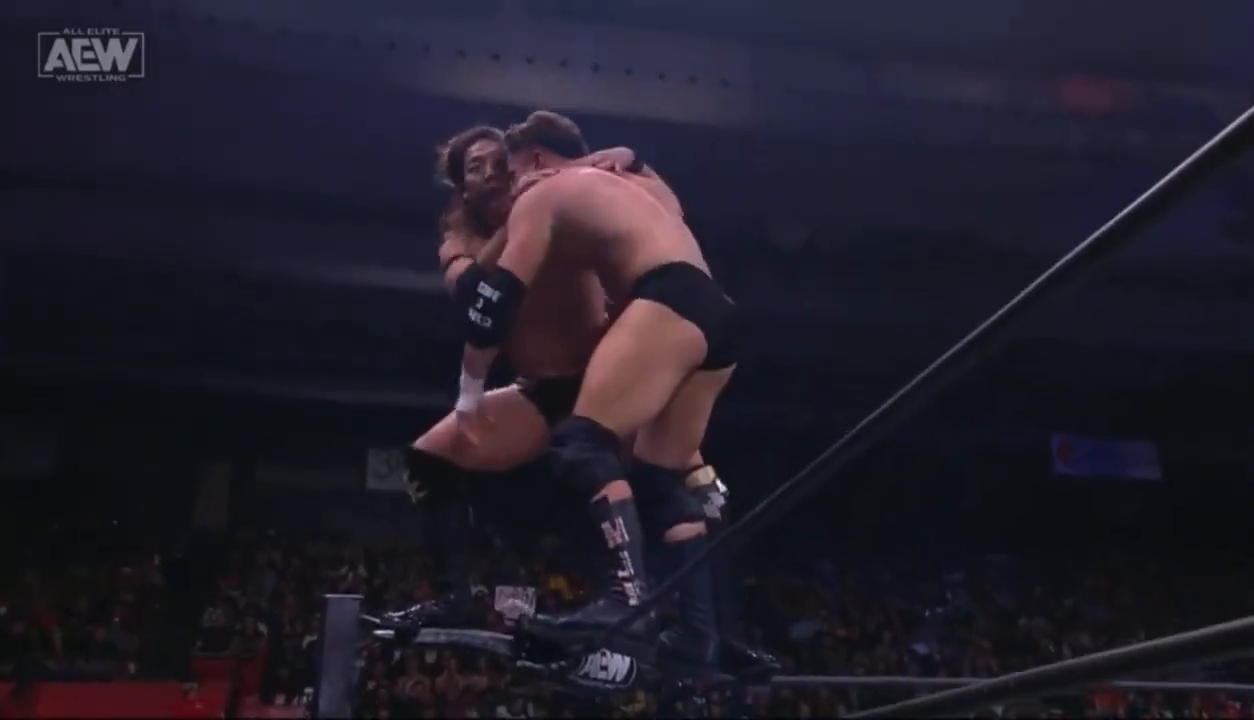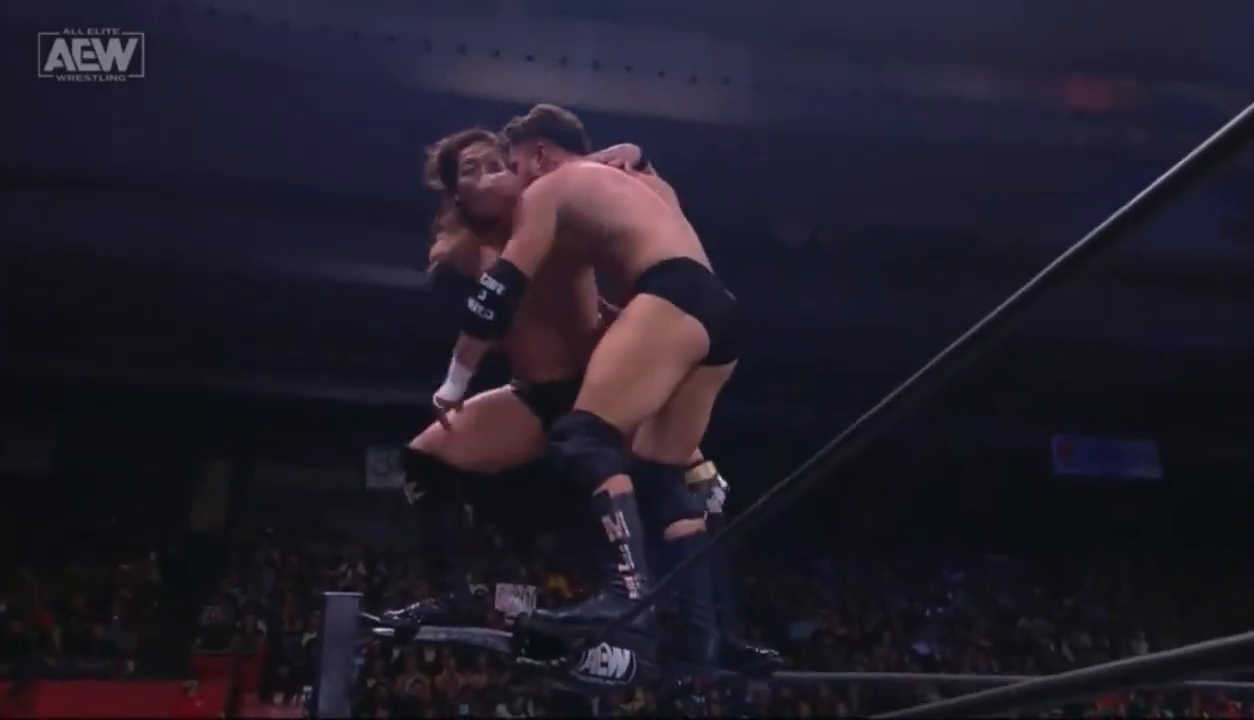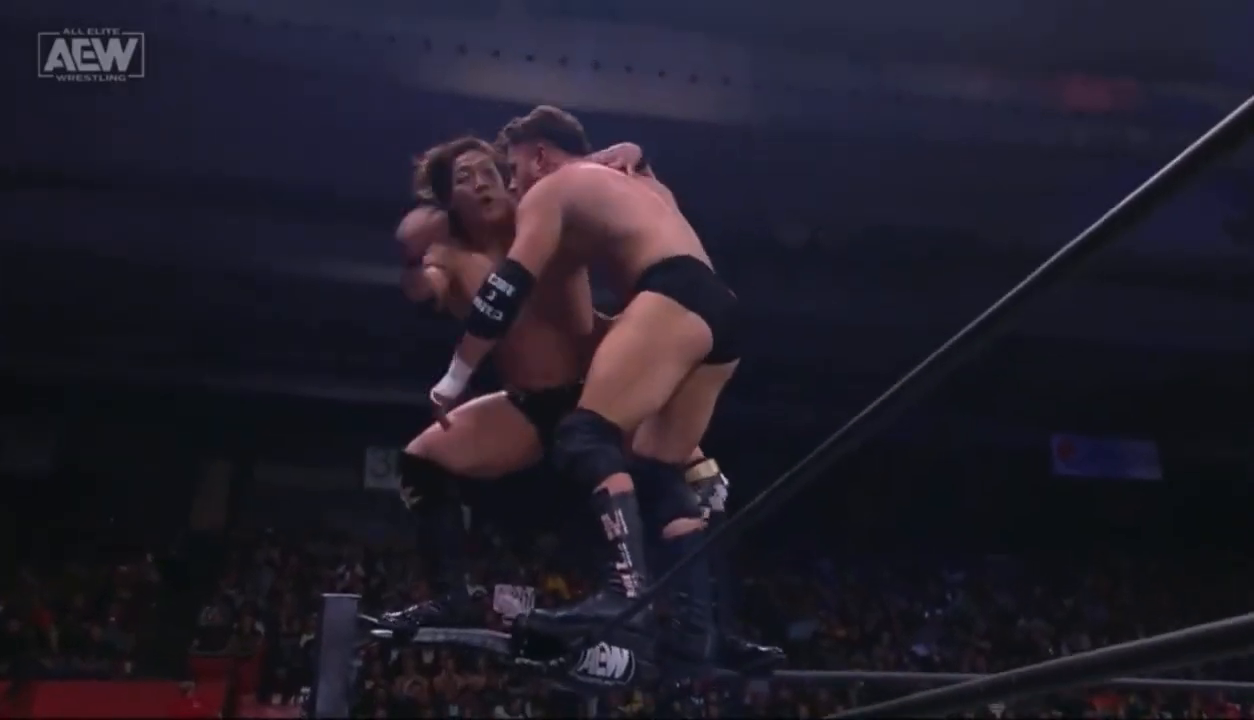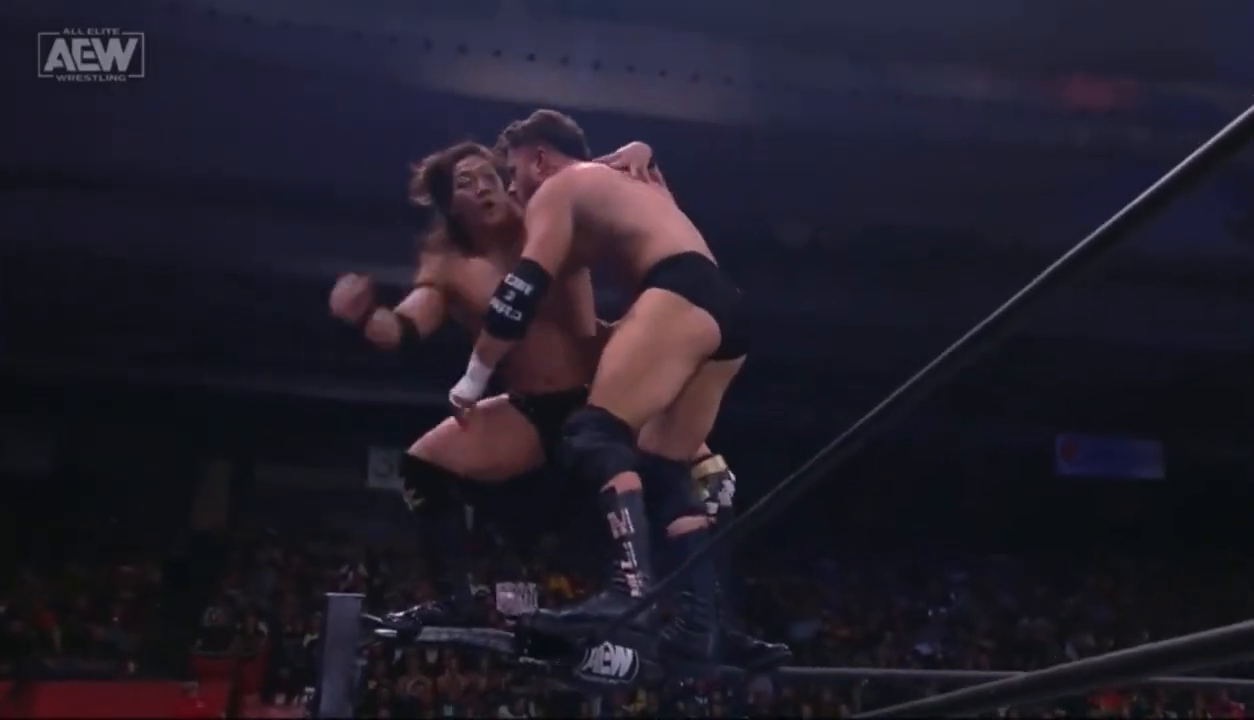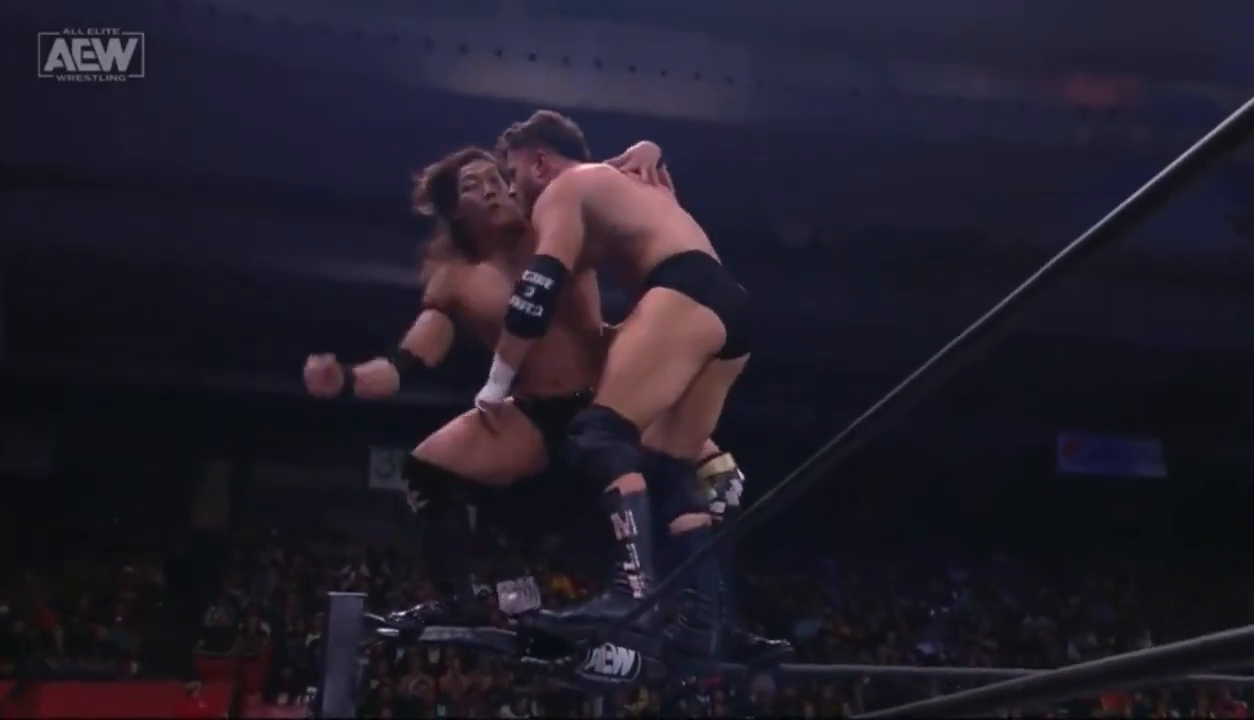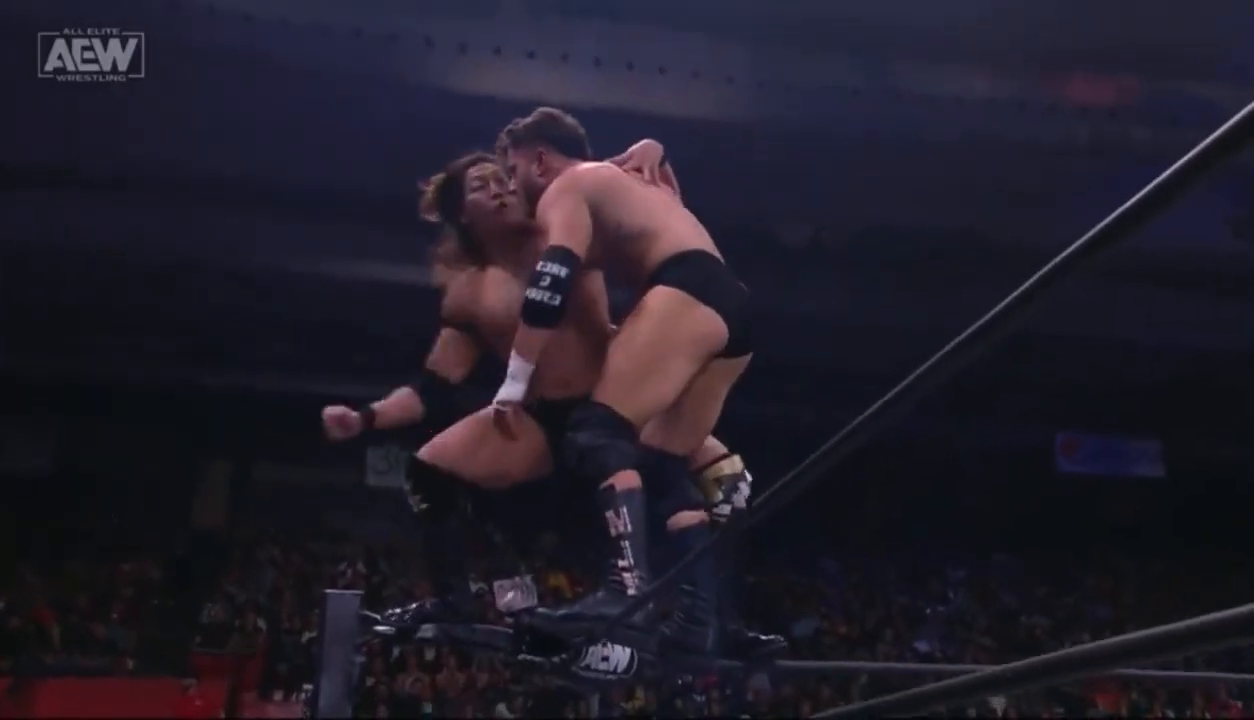
dt=0.1s
person 1, frame 1
left shoulder: (543, 196)
right shoulder: (624, 187)
left elbow: (497, 297)
left wrist: (469, 394)
left hip: (672, 304)
right hip: (716, 315)
left knee: (581, 444)
right knee: (660, 480)
left ankle: (628, 600)
right ankle: (697, 629)
person 1, frame 2
left shoulder: (549, 190)
right shoulder: (628, 184)
left elbow: (501, 290)
left wrist: (455, 382)
left hip: (672, 301)
right hip: (717, 311)
left knee: (582, 438)
right knee: (662, 474)
left ankle: (628, 596)
right ankle: (696, 628)
person 1, frame 3
left shoulder: (552, 190)
right shoulder: (626, 183)
left elbow: (506, 291)
left wrist: (455, 378)
left hip: (675, 298)
right hip: (717, 311)
left knee: (586, 438)
right knee: (661, 473)
left ankle: (625, 596)
right ankle: (691, 625)
person 1, frame 4
left shoulder: (558, 190)
right shoulder: (625, 184)
left elbow: (524, 291)
left wrist: (473, 380)
left hip: (683, 295)
right hip: (725, 304)
left knee: (594, 436)
right knee: (664, 470)
left ankle: (630, 593)
right ankle: (697, 624)
person 1, frame 5
left shoulder: (561, 193)
right shoulder: (619, 182)
left elbow: (539, 291)
left wrist: (495, 385)
left hip: (688, 294)
right hip: (729, 305)
left knee: (599, 436)
right knee: (669, 470)
left ankle: (632, 596)
right ankle: (700, 622)
person 1, frame 6
left shoulder: (566, 190)
right shoulder: (622, 182)
left elbow: (553, 283)
left wrist: (513, 383)
left hip: (689, 293)
right hip: (730, 303)
left knee: (597, 434)
right knee: (665, 464)
left ankle: (629, 592)
right ankle: (695, 615)
person 2, frame 1
right shoulder: (462, 247)
left wrist: (627, 161)
right wrist: (497, 231)
right hip: (540, 398)
right knee: (428, 462)
right ankle: (456, 594)
person 2, frame 2
right shoulder: (456, 246)
right elbow: (451, 286)
left wrist: (630, 157)
right wrist: (474, 224)
right hip: (533, 399)
right knee: (425, 460)
right ankle: (454, 597)
person 2, frame 3
right shoulder: (452, 262)
right elbow: (423, 300)
left wrist: (631, 155)
right wrist: (412, 256)
right hip: (527, 408)
left knee: (675, 491)
right knee: (420, 466)
right ankle: (454, 600)
person 2, frame 4
right shoulder: (450, 272)
right elbow: (401, 333)
left wrist: (638, 155)
right wrist: (362, 313)
right hip: (529, 410)
right knee: (422, 467)
right ankle: (454, 600)
person 2, frame 5
right shoulder: (455, 282)
right elbow: (408, 368)
left wrist: (648, 155)
right wrist: (344, 378)
right hip: (534, 417)
right knee: (425, 470)
right ankle: (455, 601)
person 2, frame 6
right shoulder: (467, 290)
right elbow: (436, 389)
left wrist: (651, 154)
right wrist: (363, 418)
right hip: (542, 420)
right knee: (429, 471)
right ankle: (450, 599)
